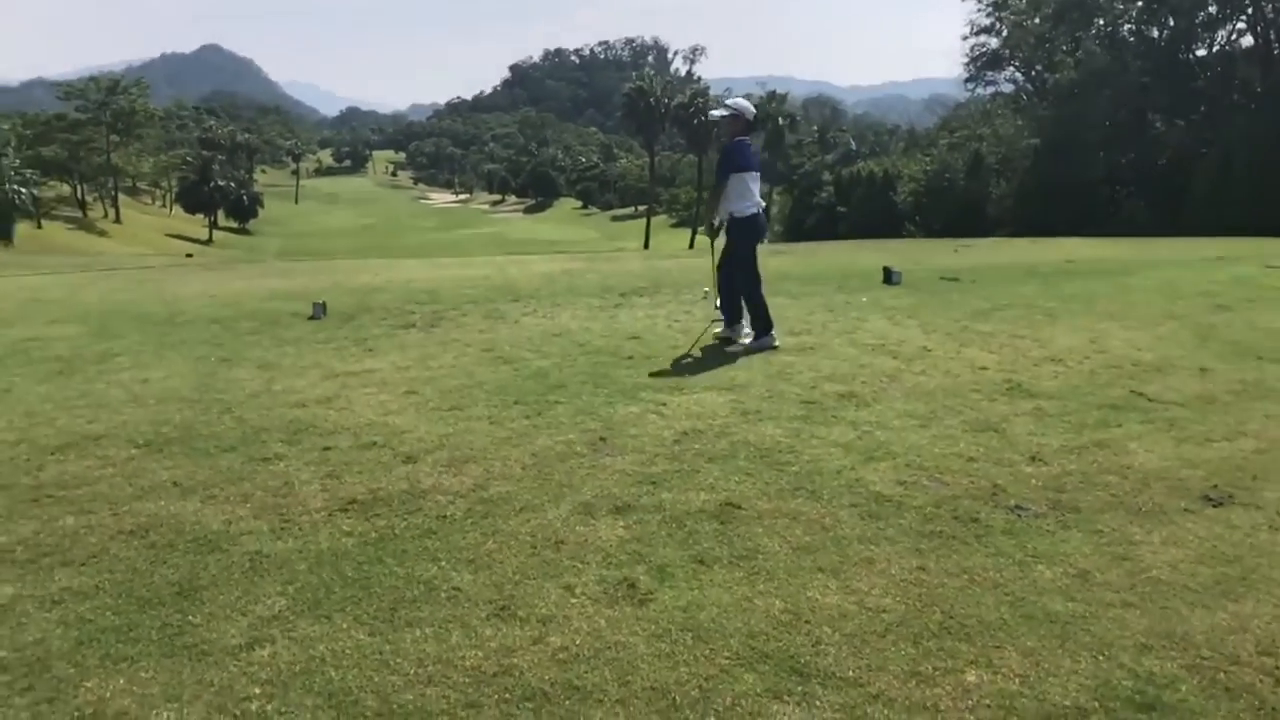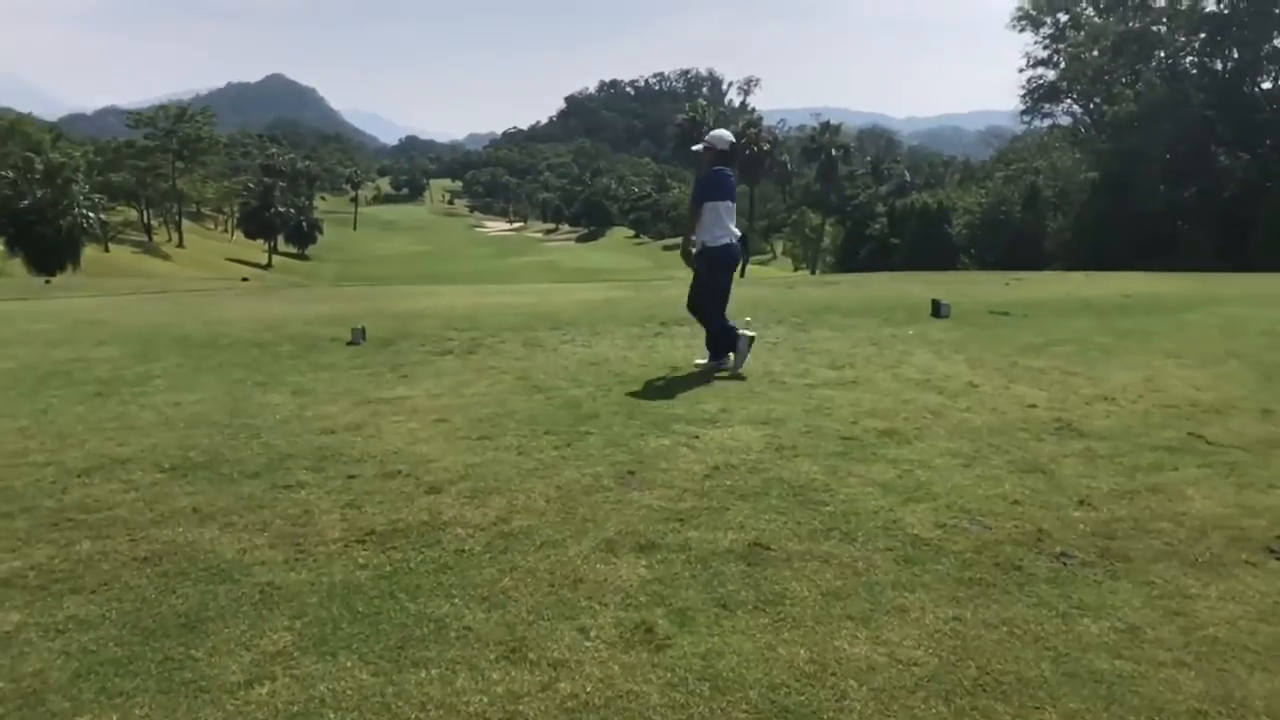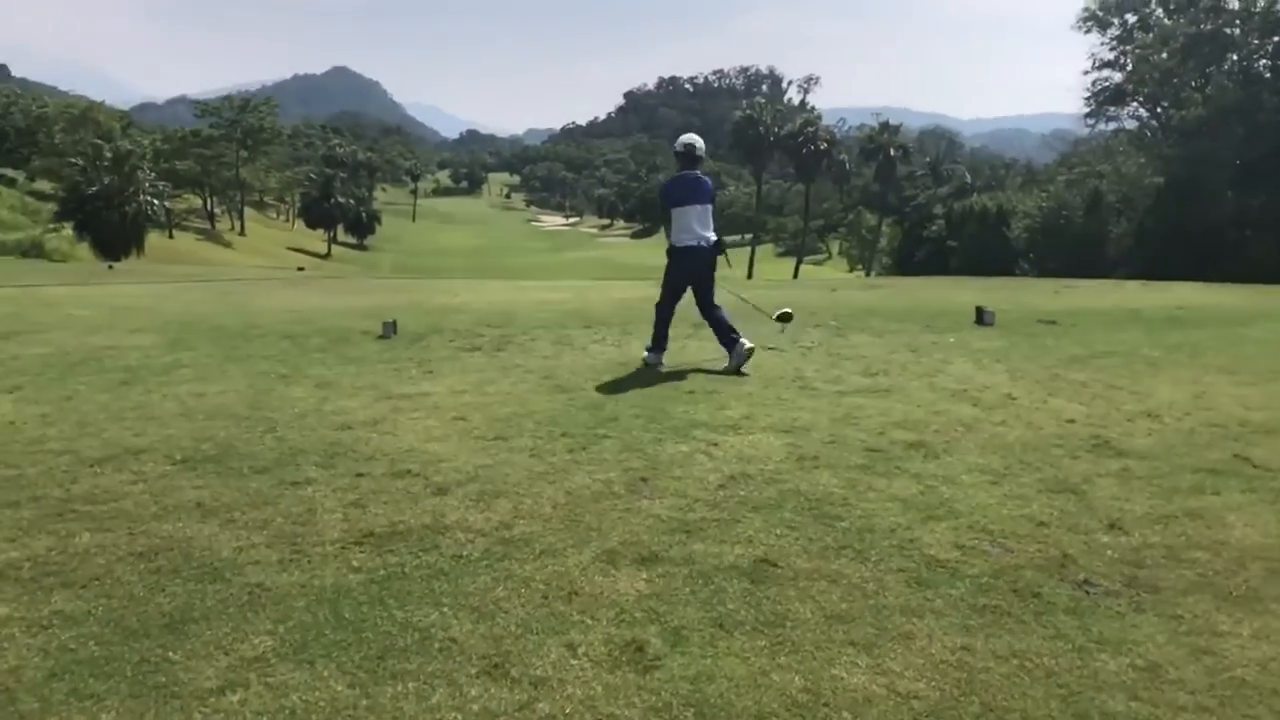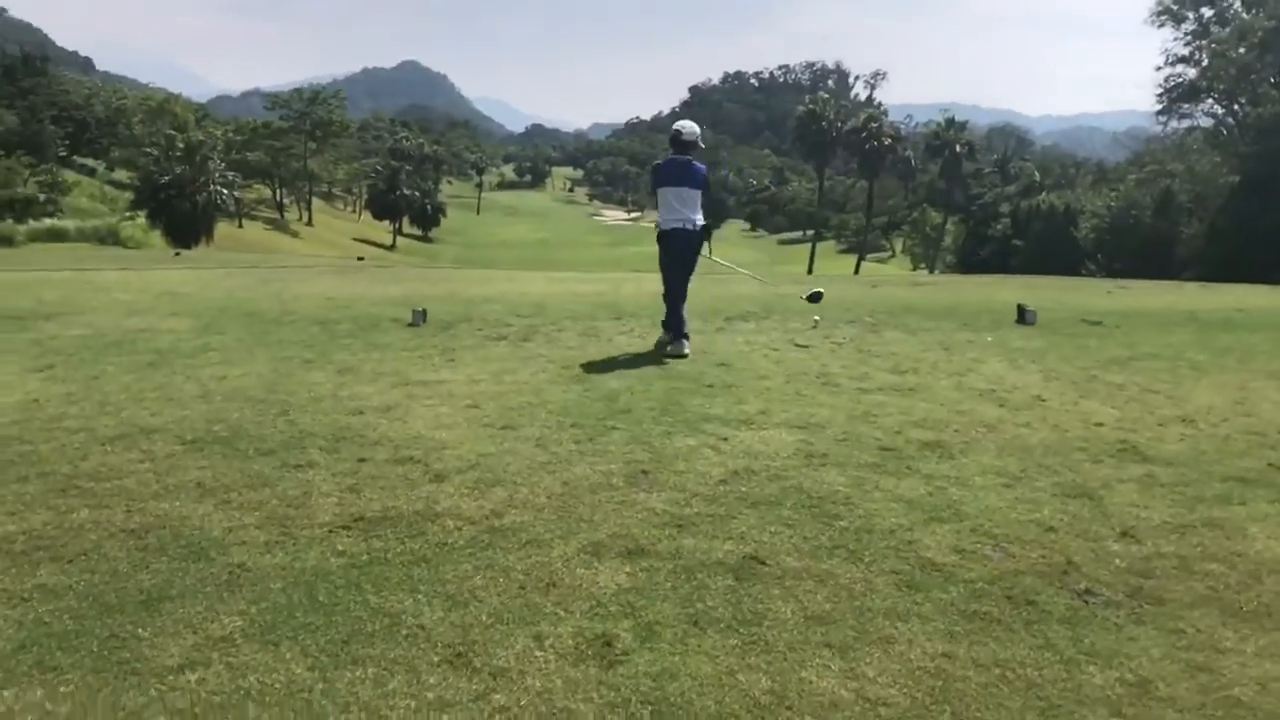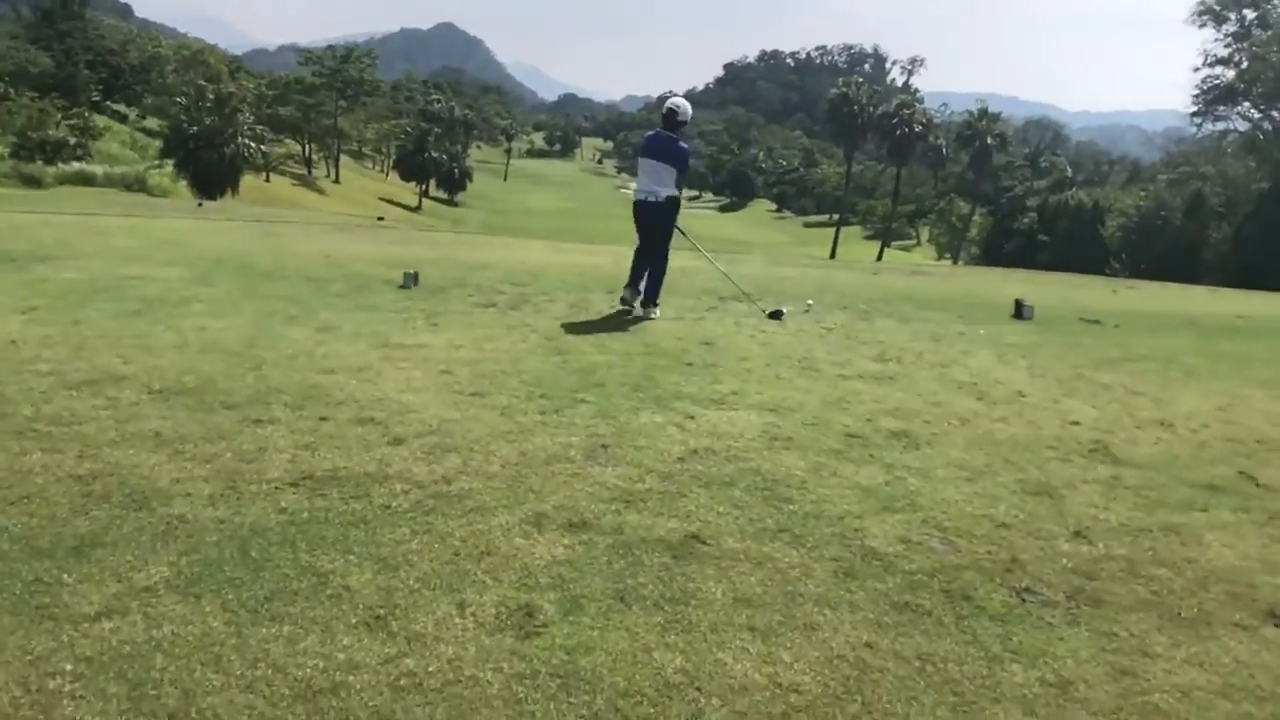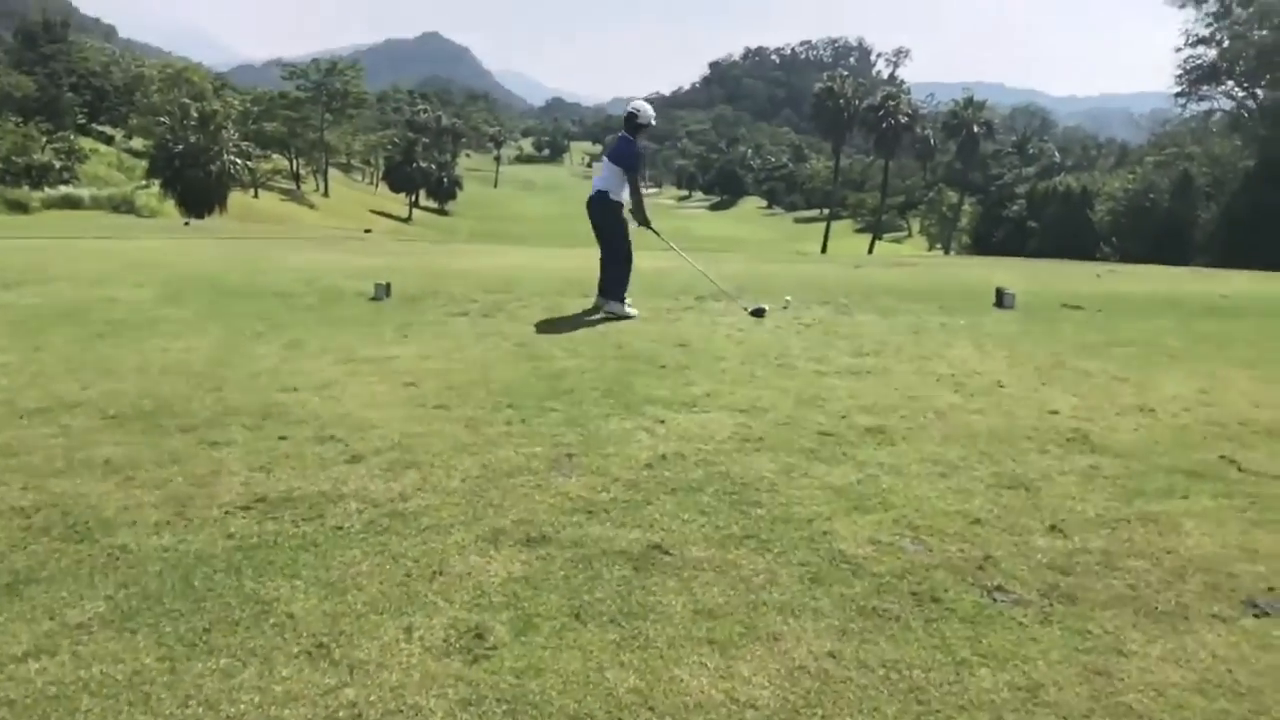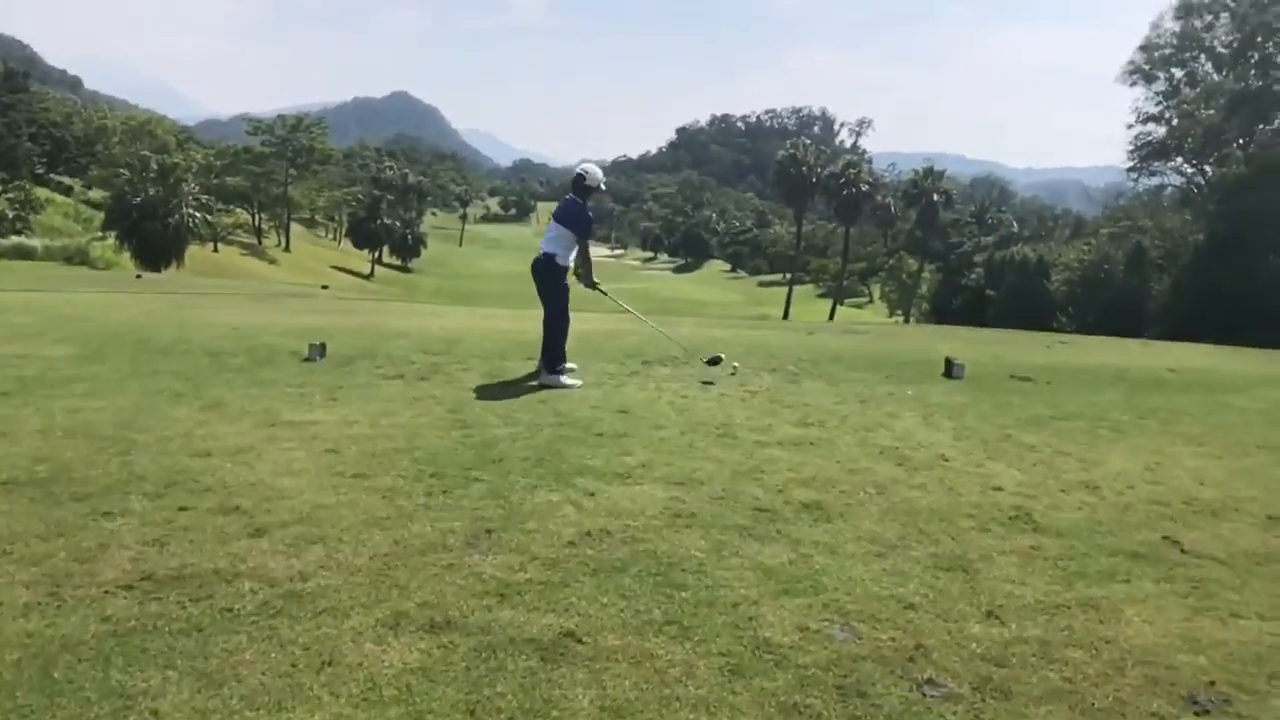
dt=0.4s
person 1, frame 1
left shoulder: (731, 150)
right shoulder: (748, 150)
left elbow: (718, 189)
left wrist: (710, 219)
right wrist: (720, 218)
left hip: (742, 222)
right hip: (752, 219)
left knee: (747, 279)
right knee: (727, 272)
left ankle: (764, 334)
right ankle: (734, 325)
person 1, frame 2
left shoulder: (706, 179)
right shoulder: (730, 180)
left elbow: (694, 217)
left wrist: (686, 246)
right wrist: (696, 242)
left hip: (714, 251)
right hip: (731, 248)
left knee: (697, 303)
right knee: (715, 304)
left ankle: (735, 338)
right ankle: (725, 354)
person 1, frame 3
left shoulder: (669, 187)
right shoulder: (707, 185)
left elbow: (668, 222)
right elbow: (707, 216)
left hip: (682, 251)
right hip: (707, 249)
left knee: (667, 304)
right knee: (708, 304)
left ankle: (656, 352)
right ankle: (736, 343)
person 1, frame 4
left shoulder: (659, 169)
right shoulder: (700, 171)
left elbow: (658, 200)
right elbow: (700, 203)
left hip: (670, 233)
right hip: (694, 233)
left knee: (672, 288)
right knee: (680, 286)
left ankle: (679, 339)
right ankle: (671, 330)
person 1, frame 5
left shoulder: (648, 140)
right shoulder: (682, 150)
left elbow: (646, 172)
right elbow: (678, 185)
right wrist: (674, 210)
left hip: (642, 203)
right hip: (664, 206)
left knee: (644, 250)
right knee: (659, 256)
left ankle: (632, 289)
right ankle: (650, 304)
person 1, frame 6
left shoulder: (620, 142)
right shoulder: (631, 149)
right elbow: (634, 186)
left wrist: (635, 208)
right wrist: (642, 215)
left hip: (598, 201)
right hip: (608, 204)
left knee: (610, 251)
right knee: (623, 253)
left ankle: (606, 296)
right ankle: (615, 301)
person 1, frame 7
left shoulder: (566, 204)
right shoulder: (583, 215)
right elbow: (583, 251)
left wrist: (579, 270)
right wrist: (589, 278)
left hip: (543, 263)
right hip: (553, 267)
left knee: (554, 315)
right knee: (559, 318)
left ankle: (549, 360)
right ankle: (552, 371)
